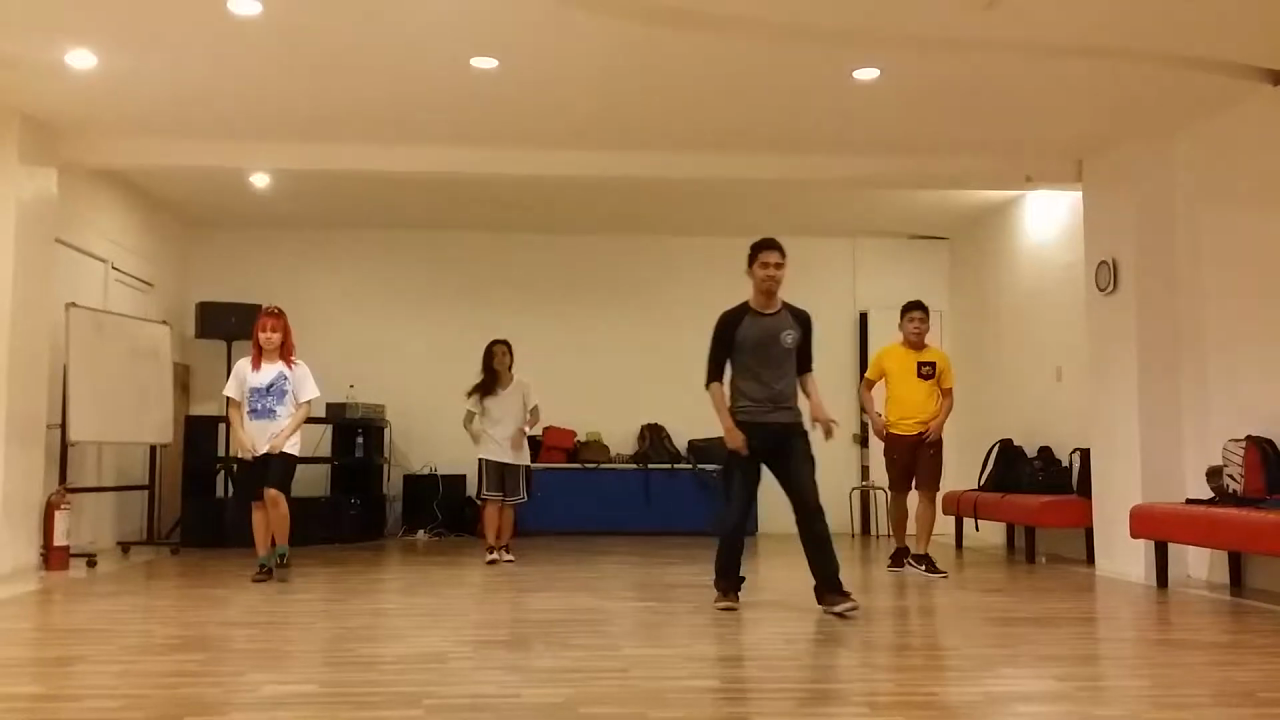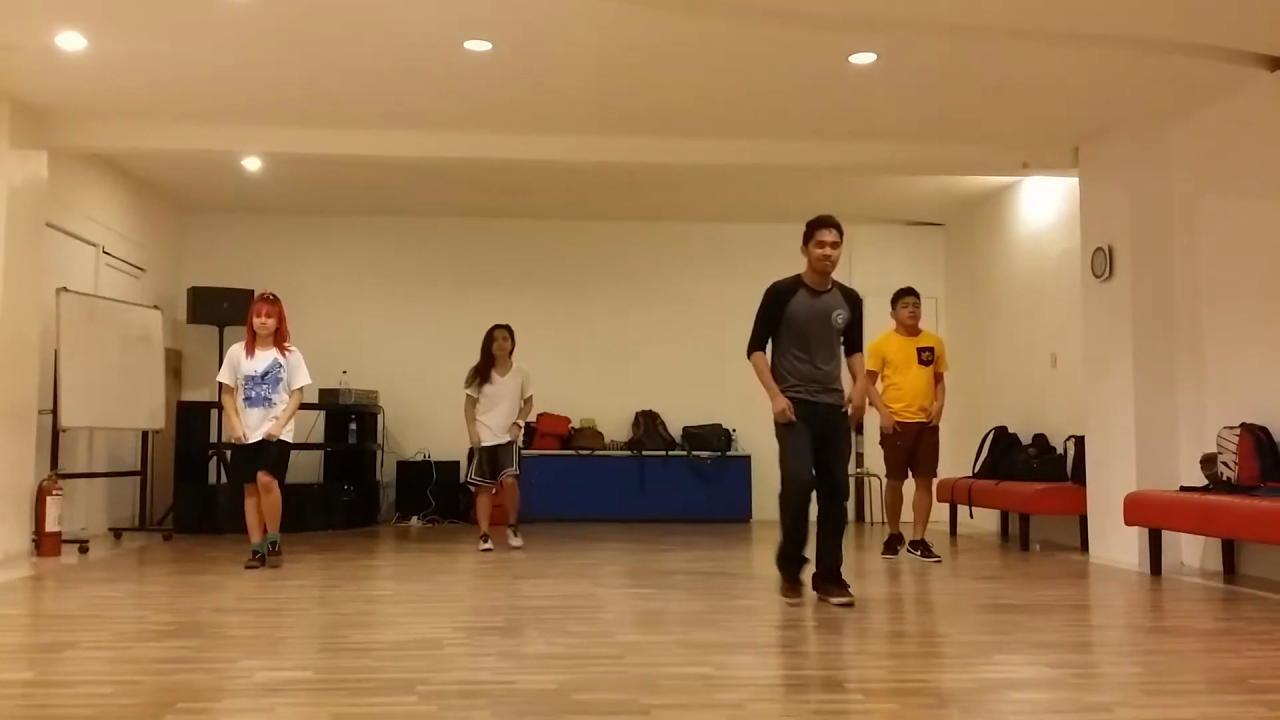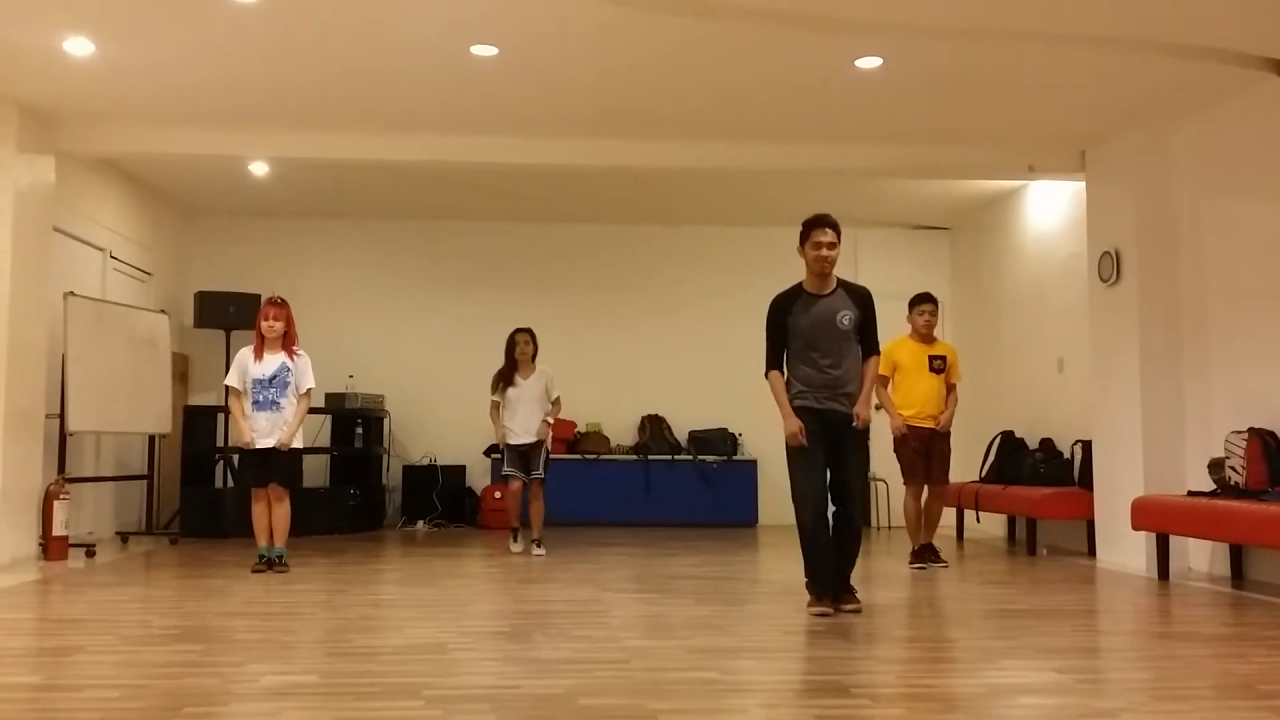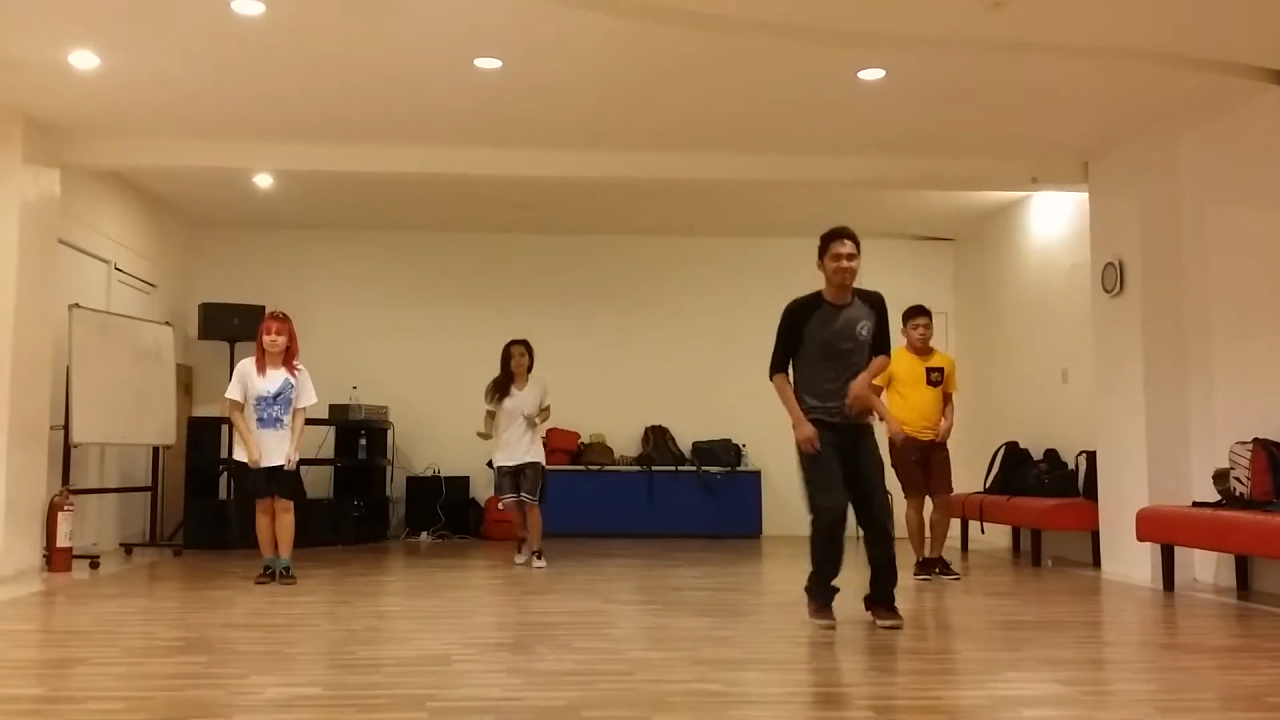
dt=0.5s
person 1, frame 1
left shoulder: (799, 320)
right shoulder: (732, 321)
right elbow: (714, 379)
left wrist: (815, 403)
right wrist: (728, 426)
left hip: (789, 428)
right hip: (747, 429)
left knee: (809, 505)
right knee: (737, 510)
left ankle: (829, 588)
right ankle: (727, 585)
person 1, frame 2
left shoulder: (849, 300)
right shoulder: (782, 293)
right elbow: (756, 349)
left wrist: (859, 383)
right wrist: (775, 395)
left hip: (834, 407)
right hip: (794, 405)
left knee: (836, 492)
right knee: (799, 482)
left ankle: (829, 577)
right ankle: (790, 569)
person 1, frame 3
left shoulder: (858, 298)
right shoulder: (784, 305)
left elbow: (871, 353)
right elbow: (773, 366)
left wrist: (865, 400)
right wrist: (787, 414)
left hip: (850, 415)
right hip: (806, 416)
left knee: (852, 503)
right knee: (810, 503)
left ankle: (842, 584)
right ankle: (820, 588)
person 1, frame 4
left shoulder: (873, 305)
right shoulder: (801, 311)
left elbow: (882, 353)
right elbow: (778, 370)
left wrist: (864, 379)
right wrist: (798, 420)
left hip: (856, 425)
right hip: (817, 427)
left knee: (877, 512)
right knee: (830, 509)
left ankle: (882, 598)
right ankle: (820, 593)
person 2, frame 1
left shoulder: (939, 358)
right shoulder: (886, 355)
left elbow: (947, 395)
right elbow: (865, 388)
left wrist: (940, 421)
right wrist: (874, 417)
left hip: (928, 434)
right hip: (896, 435)
left knee: (928, 493)
right knee: (898, 494)
left ankle: (922, 556)
right ankle: (901, 549)
person 2, frame 2
left shoulder: (934, 342)
right shoulder: (882, 344)
left elbow: (939, 379)
right elbow: (869, 383)
left wrist: (939, 404)
right wrist: (883, 413)
left hip: (927, 422)
right hip: (896, 423)
left knee: (925, 481)
right knee: (895, 480)
left ankle: (918, 540)
right ankle: (894, 535)
person 2, frame 3
left shoulder: (947, 352)
right shoulder: (895, 349)
left elbow: (951, 389)
right elbow: (881, 387)
left wrist: (950, 412)
right wrist: (894, 416)
left hip: (938, 429)
right hip: (908, 428)
left knee: (938, 488)
right knee: (914, 487)
left ankle: (927, 543)
right ankle: (917, 548)
person 2, frame 4
left shoulder: (945, 362)
right shoulder: (892, 360)
right elbow: (873, 394)
left wrist: (948, 422)
right wrist: (891, 422)
left hip: (935, 441)
right hip: (905, 440)
left knee: (943, 499)
right knee: (915, 500)
left ankle: (935, 557)
right ankle: (920, 559)
person 3, frame 1
left shoulder: (296, 368)
right shoulder: (243, 367)
left elbow: (304, 407)
right elbow: (234, 407)
left wrist: (283, 437)
right wrist: (241, 437)
left hip: (283, 446)
right hip: (252, 449)
left knee: (274, 495)
right knee: (258, 503)
left ankle: (282, 553)
right ankle: (263, 562)
person 3, frame 2
left shoulder: (290, 354)
right shoulder: (237, 352)
left elbow: (297, 394)
right elbow: (227, 393)
left wrist: (279, 424)
right wrist: (235, 425)
left hip: (276, 432)
right hip: (246, 434)
left knee: (266, 480)
right knee: (251, 488)
left ankle: (273, 540)
right ankle: (256, 548)
person 3, frame 3
left shoulder: (298, 358)
right shoulder: (245, 356)
left elbow: (304, 399)
right elbow: (234, 397)
left wrist: (291, 431)
right wrist: (242, 429)
left hip: (285, 439)
right hip: (254, 439)
left knee: (279, 492)
right knee: (259, 494)
left ankle: (279, 553)
right ankle: (263, 553)
person 3, frame 4
left shoulder: (297, 372)
right shoulder: (246, 368)
left elbow: (300, 413)
right elbow: (235, 410)
left wrist: (293, 448)
right wrist: (251, 447)
left hip: (284, 453)
right hip: (254, 453)
left knee: (284, 505)
right knee: (264, 505)
left ankle: (285, 565)
right ankle: (268, 564)
person 4, frame 1
left shoulder: (522, 386)
right shoulder: (482, 390)
left elbow: (535, 415)
right elbow: (469, 417)
left wrist: (523, 430)
right wrist: (471, 429)
left hip: (515, 453)
right hip: (490, 452)
left knee: (509, 501)
right knee: (491, 499)
left ankle: (504, 546)
right ankle: (491, 547)
person 4, frame 2
left shoulder: (521, 374)
right shoulder: (479, 373)
left elbow: (528, 403)
right elbow: (469, 404)
left wrist: (518, 424)
right wrist: (472, 430)
left hip: (509, 437)
right hip: (483, 437)
left knee: (509, 482)
right knee: (483, 487)
left ankle: (513, 527)
right ankle: (484, 535)
person 4, frame 3
left shoulder: (545, 375)
right shoulder: (503, 377)
left elbow: (556, 404)
right elbow: (495, 407)
left wrist: (548, 421)
right wrist: (498, 427)
left hip: (537, 440)
right hip: (512, 440)
left knee: (535, 489)
right knee: (514, 487)
left ankle: (537, 539)
right ankle: (515, 530)
person 4, frame 4
left shoulder: (539, 385)
right shoulder: (498, 387)
left elbow: (546, 411)
right elbow: (490, 415)
left wrist: (537, 420)
right wrist: (487, 431)
left hip: (531, 454)
right hip: (504, 455)
left knee: (530, 503)
right knee: (511, 503)
left ankle: (537, 551)
right ankle: (523, 539)
